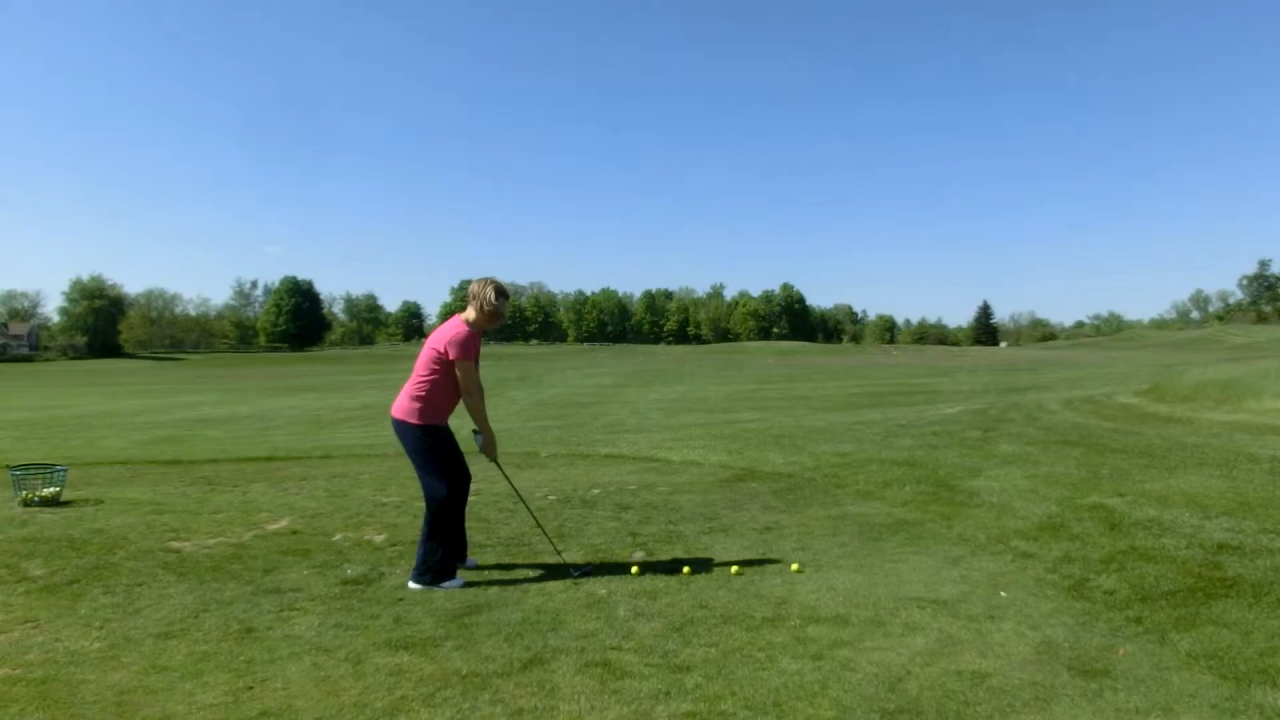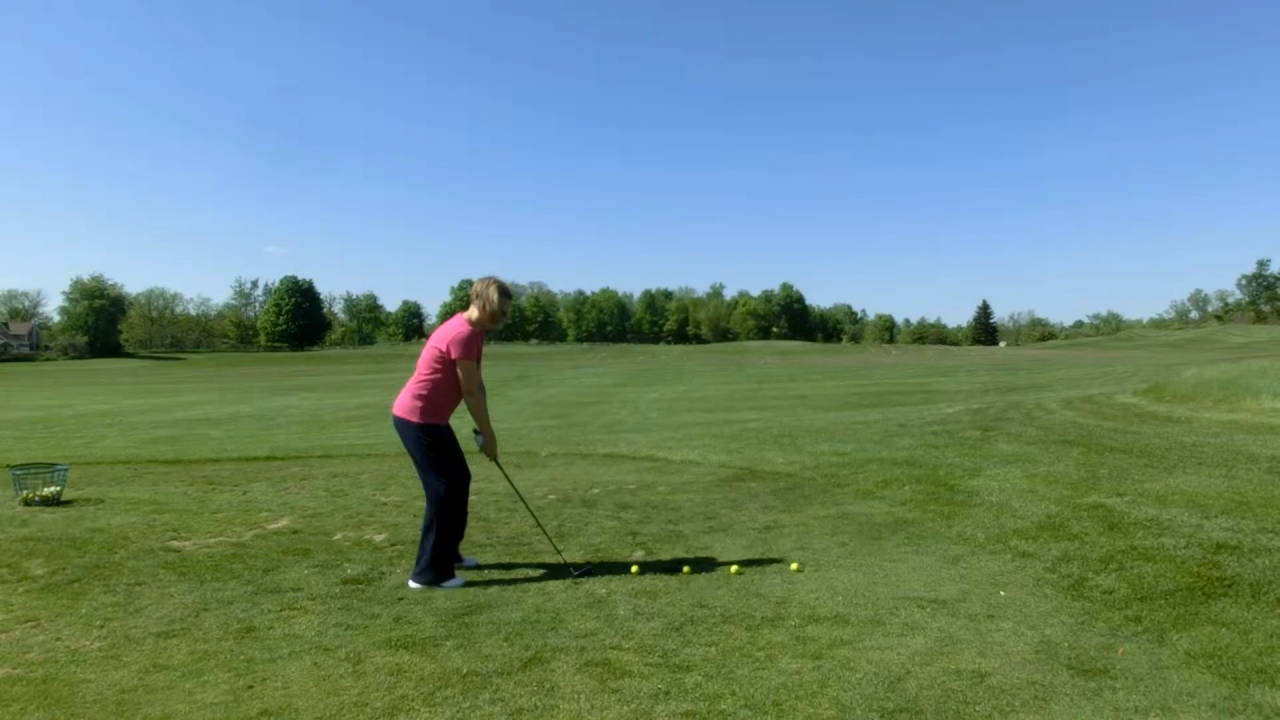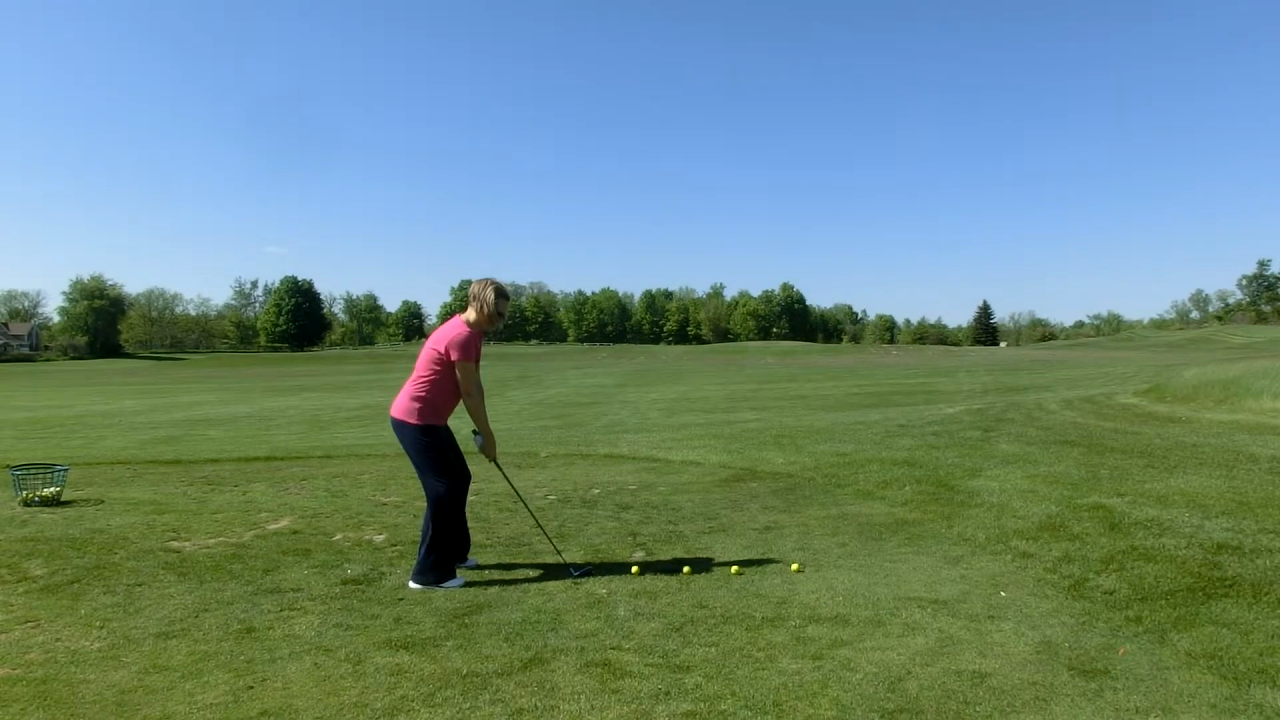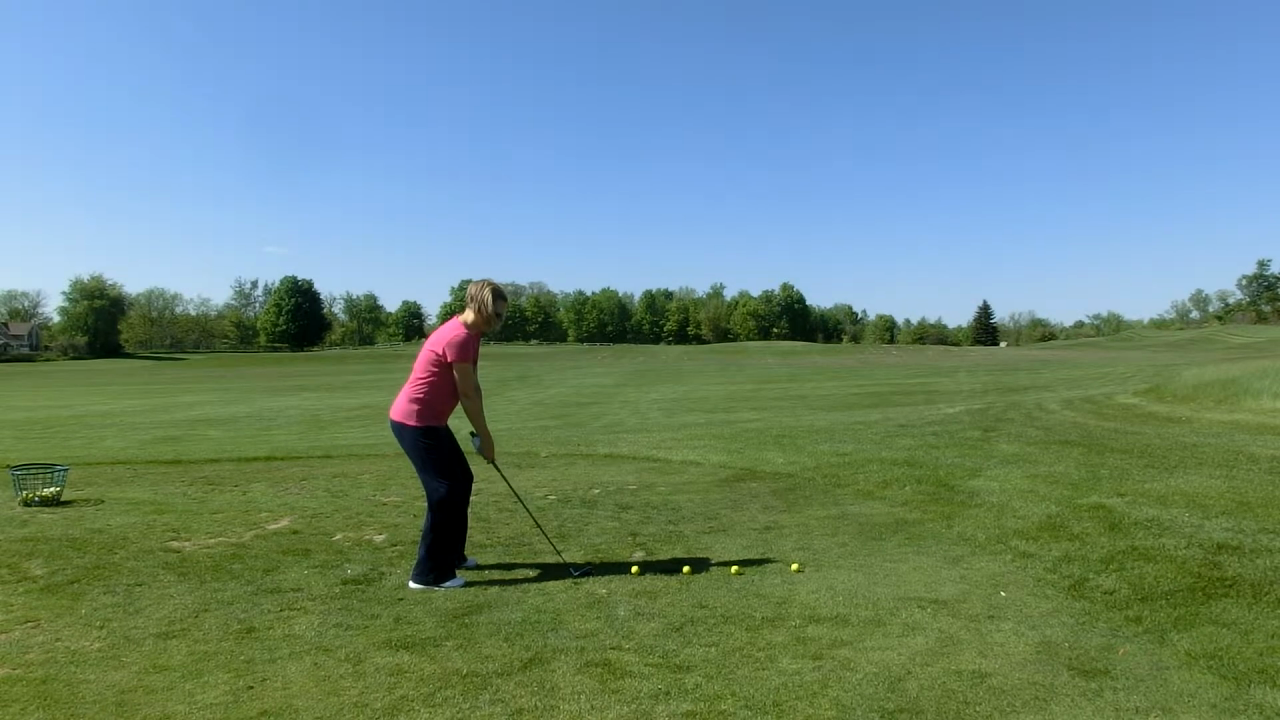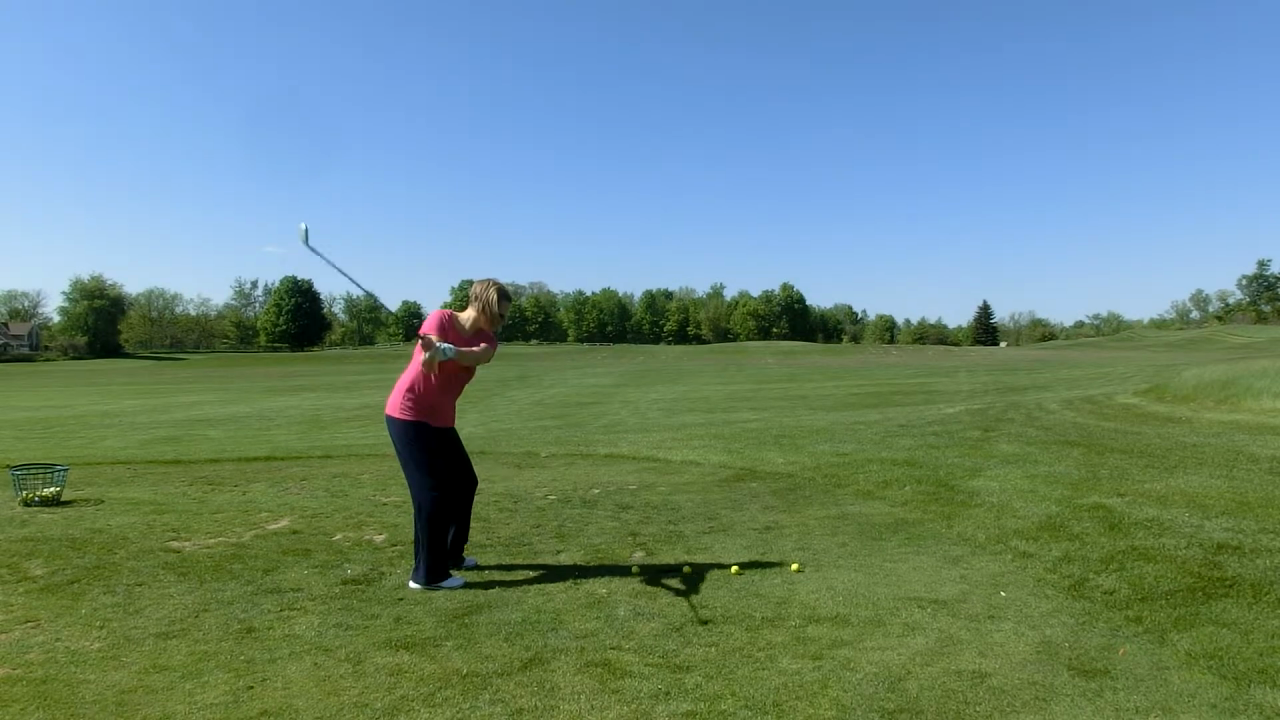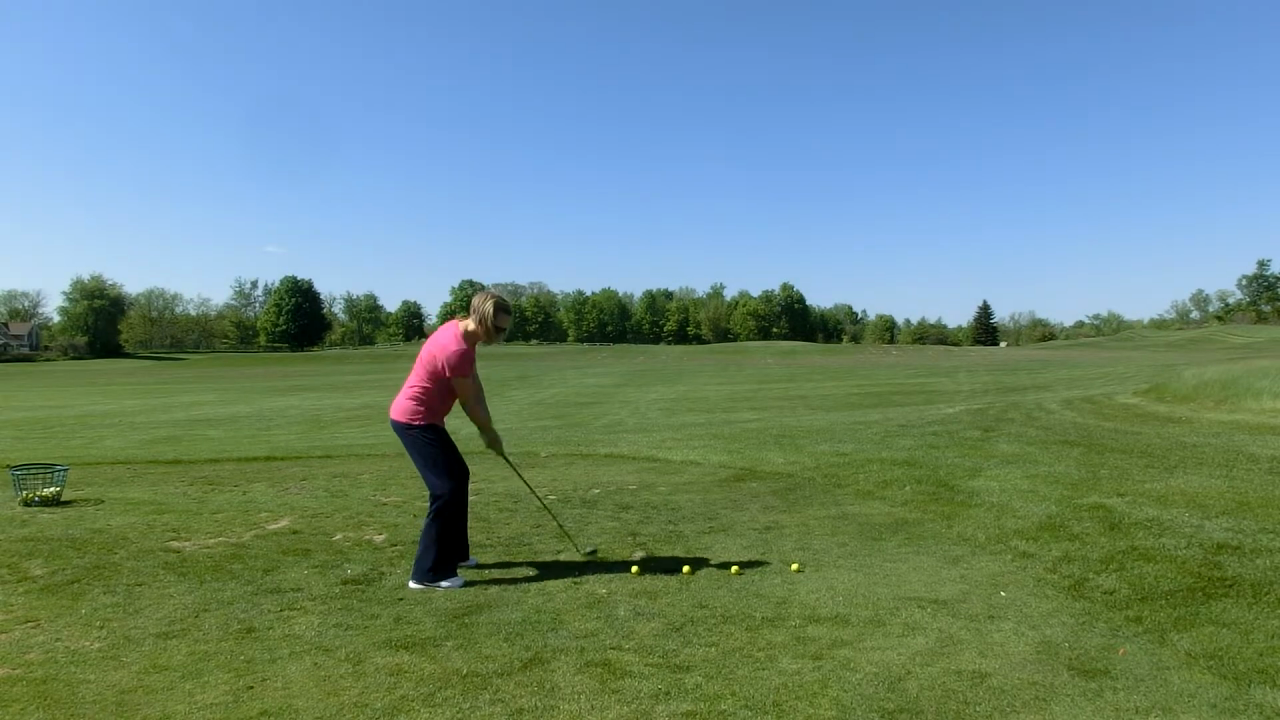
dt=0.7s
person 1, frame 1
left shoulder: (469, 331)
right shoulder: (460, 336)
left elbow: (475, 386)
right elbow: (469, 392)
left wrist: (484, 431)
right wrist: (487, 434)
left hip: (428, 418)
right hip: (416, 419)
left knee: (459, 480)
right knee: (443, 491)
left ankle: (450, 553)
right ankle: (428, 573)
person 1, frame 2
left shoulder: (472, 331)
right shoulder: (462, 335)
left elbow: (477, 385)
right elbow: (470, 392)
left wrist: (485, 431)
right wrist: (488, 434)
left hip: (430, 417)
right hip: (417, 418)
left knee: (459, 480)
right knee: (443, 489)
left ankle: (448, 553)
right ankle: (428, 572)
person 1, frame 3
left shoulder: (471, 332)
right shoulder: (461, 336)
left elbow: (475, 386)
right elbow: (469, 393)
left wrist: (484, 431)
right wrist: (487, 435)
left hip: (429, 418)
right hip: (415, 419)
left knee: (459, 480)
right knee: (443, 489)
left ankle: (451, 552)
right ankle: (428, 572)
person 1, frame 4
left shoulder: (469, 333)
right shoulder: (459, 338)
left elbow: (473, 386)
right elbow: (466, 394)
left wrist: (481, 433)
right wrist: (485, 437)
left hip: (429, 420)
right hip: (415, 421)
left knee: (461, 480)
right knee: (445, 490)
left ankle: (450, 553)
right ankle: (428, 573)
person 1, frame 5
left shoulder: (487, 340)
right shoulder: (440, 319)
left elbow: (472, 358)
right elbow: (428, 362)
left wrist: (445, 351)
right wrist: (432, 350)
left hip: (440, 420)
right hip: (407, 415)
left knee: (464, 483)
right knee: (431, 491)
left ankle: (449, 554)
right ankle: (427, 574)
person 1, frame 6
left shoulder: (455, 328)
right shoulder: (458, 352)
left elbow: (474, 385)
right elbow: (469, 402)
left wrist: (486, 428)
right wrist: (490, 434)
left hip: (407, 415)
right hip: (417, 420)
left knee: (454, 479)
right knee: (448, 490)
left ankle: (452, 553)
right ankle: (427, 572)
